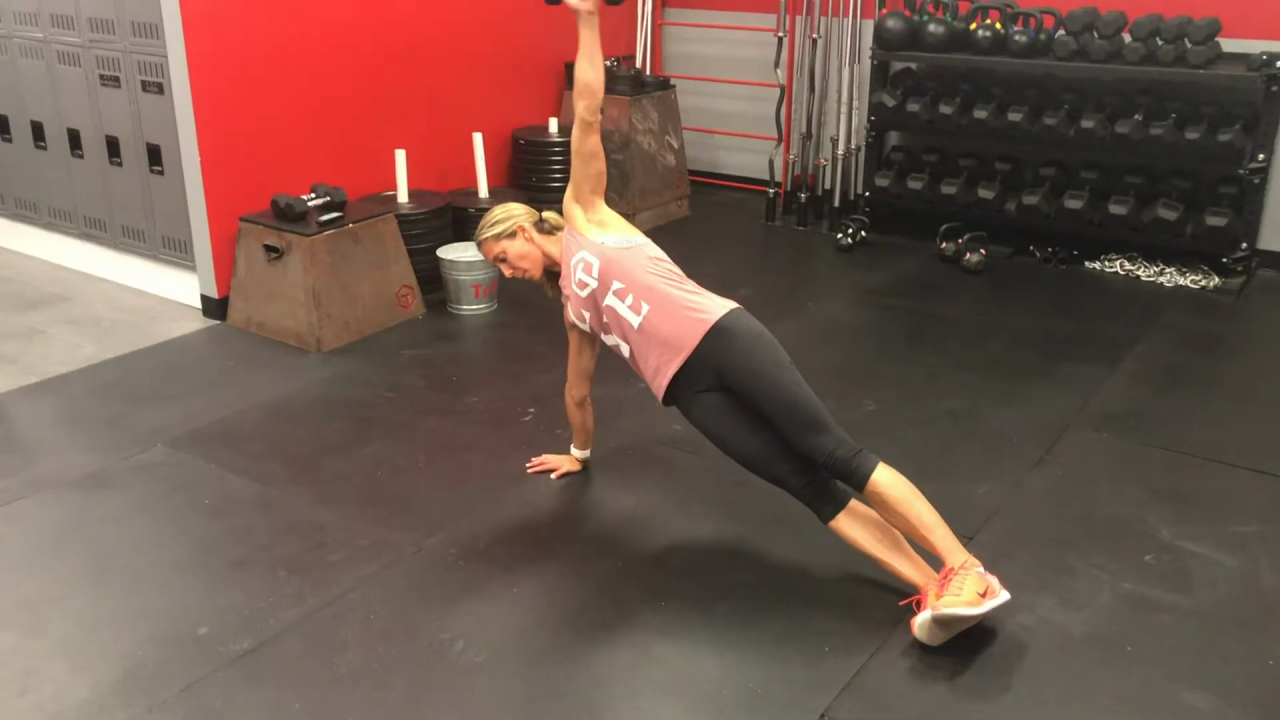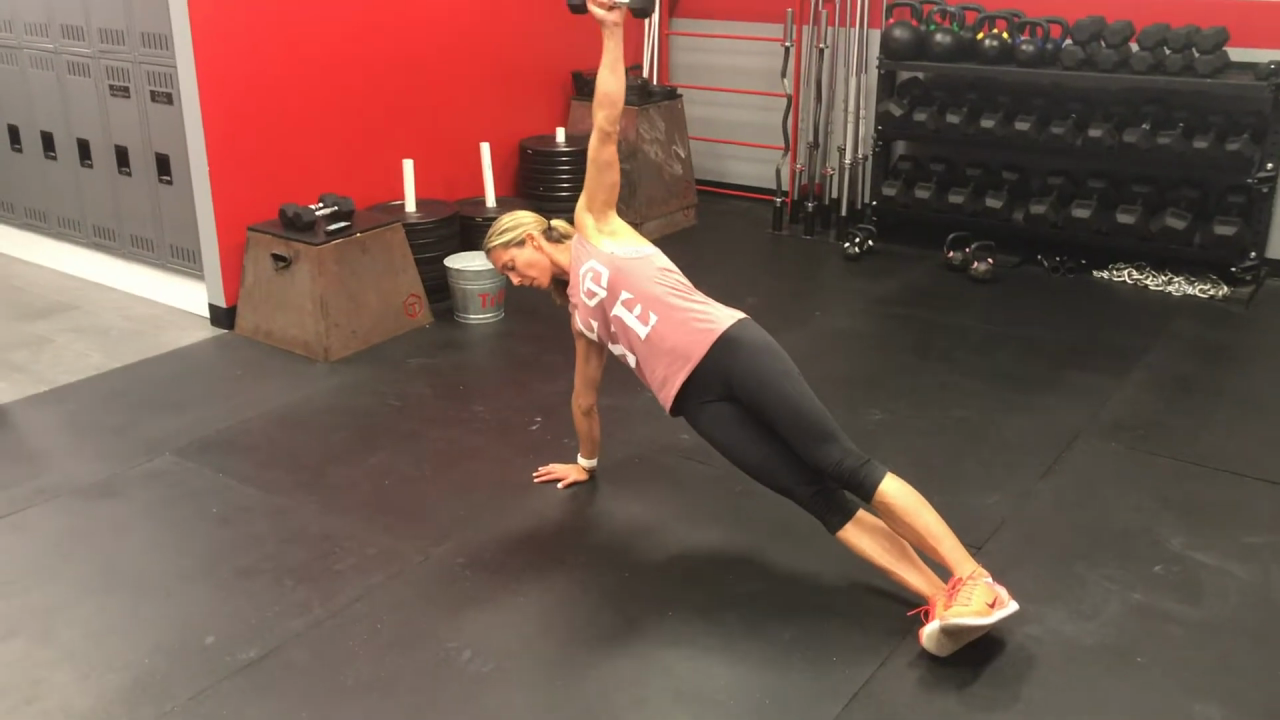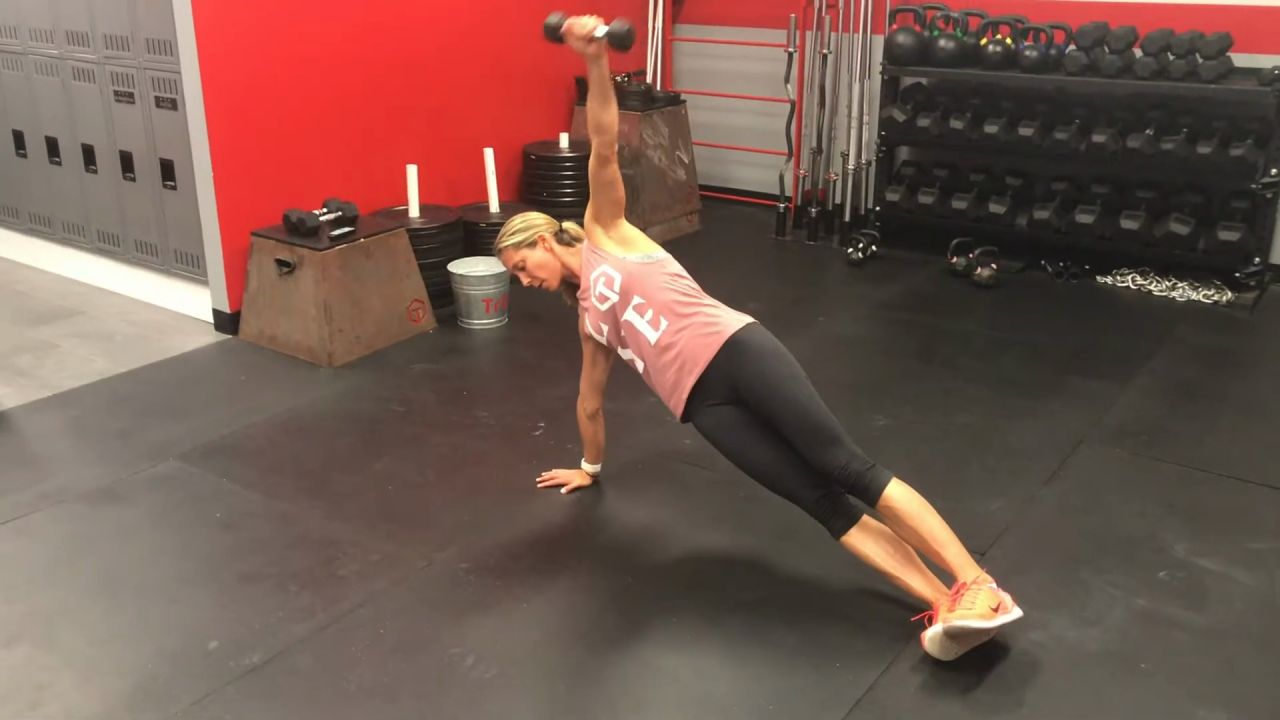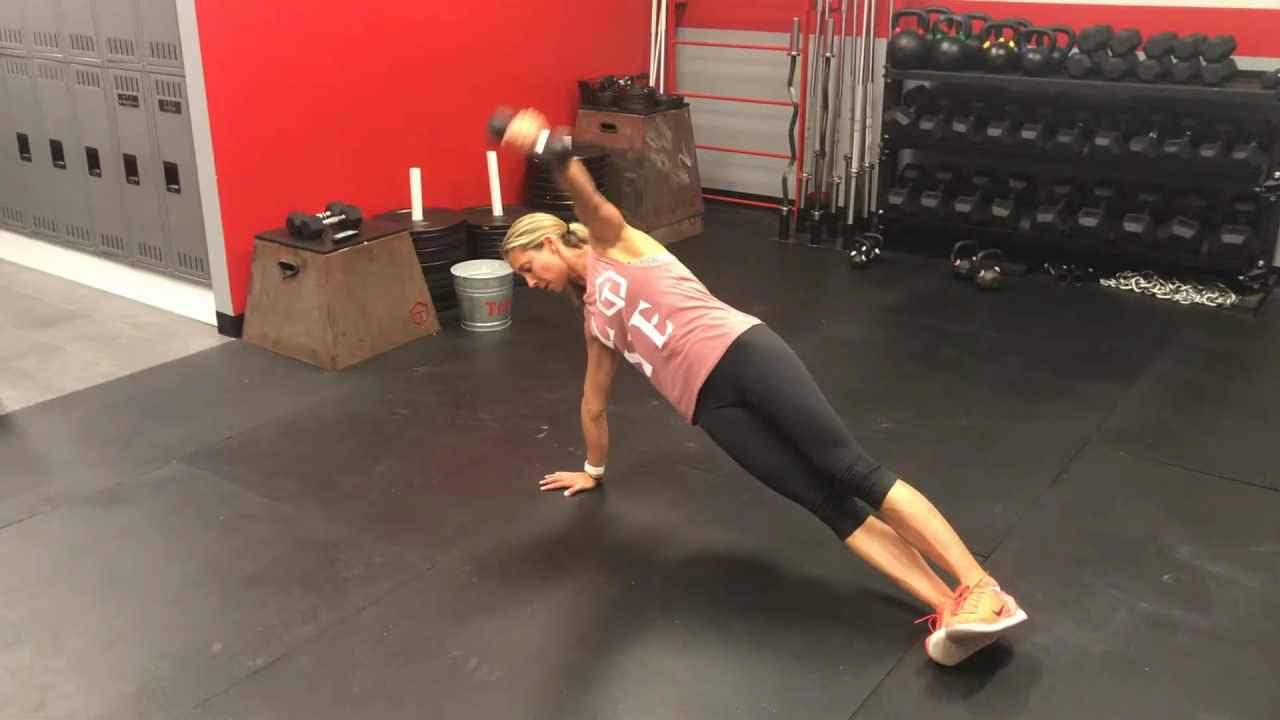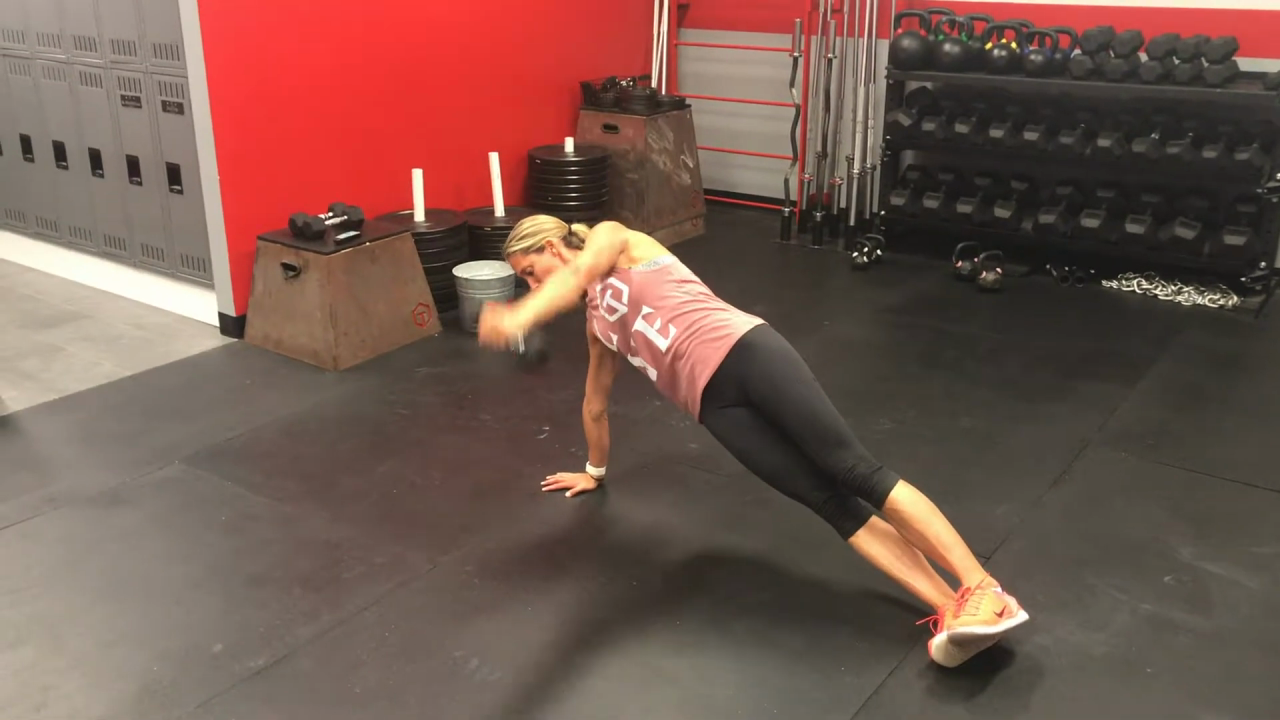
dt=0.3s
person 1, frame 1
left shoulder: (582, 216)
right shoulder: (571, 303)
left elbow: (587, 117)
right elbow: (578, 386)
right wrist: (579, 453)
left hip: (722, 336)
right hip: (690, 389)
left knee: (838, 456)
right knee: (810, 486)
left ankle: (965, 571)
right ankle: (933, 589)
person 1, frame 2
left shoulder: (593, 226)
right shoulder: (579, 312)
left elbow: (606, 129)
right elbow: (585, 395)
right wrist: (585, 463)
left hip: (729, 346)
right hip: (697, 399)
left knee: (843, 465)
right knee: (817, 497)
left ankle: (973, 582)
right ankle: (941, 601)
person 1, frame 3
left shoulder: (604, 233)
right shoulder: (588, 313)
left elbow: (605, 149)
right elbow: (591, 400)
left wrist: (596, 61)
right wrist: (590, 467)
left hip: (736, 349)
right hip: (703, 401)
left knee: (850, 470)
right knee: (823, 502)
left ankle: (977, 586)
right ankle: (943, 605)
person 1, frame 4
left shoulder: (609, 244)
right shoulder: (595, 320)
left elbow: (586, 195)
right elbow: (594, 403)
left wrist: (543, 146)
right wrist: (593, 470)
left hip: (742, 352)
right hip: (711, 403)
left knee: (853, 471)
right knee: (828, 504)
left ankle: (981, 589)
right ankle: (948, 609)
person 1, frame 5
left shoulder: (612, 240)
right shoulder: (597, 321)
left elbow: (571, 277)
right elbow: (596, 402)
left wrist: (520, 316)
right wrist: (594, 470)
left hip: (744, 350)
right hip: (715, 399)
left knee: (857, 471)
right knee: (832, 501)
left ankle: (983, 591)
right ankle: (950, 609)
